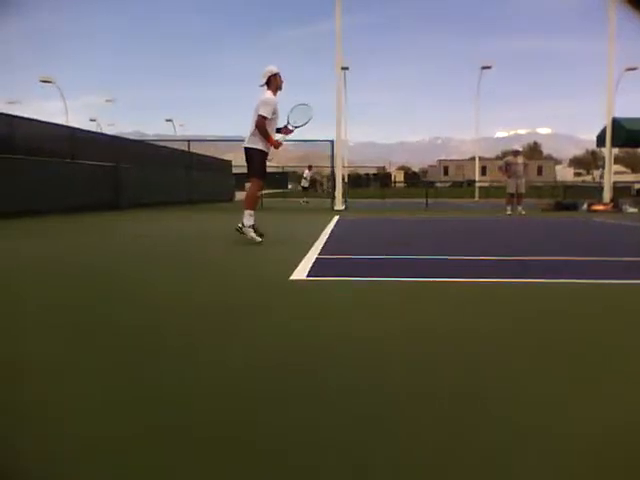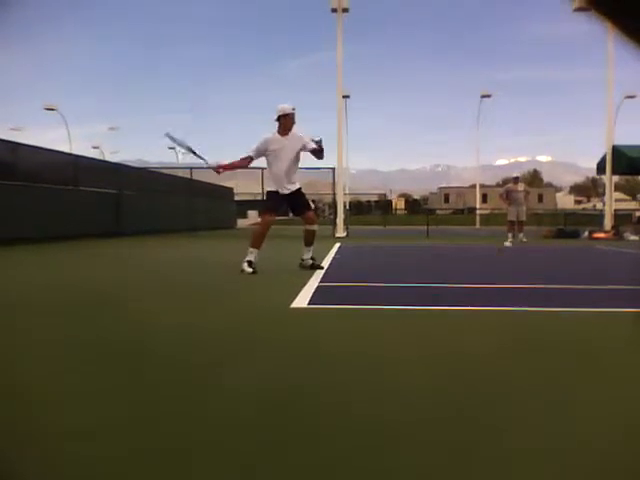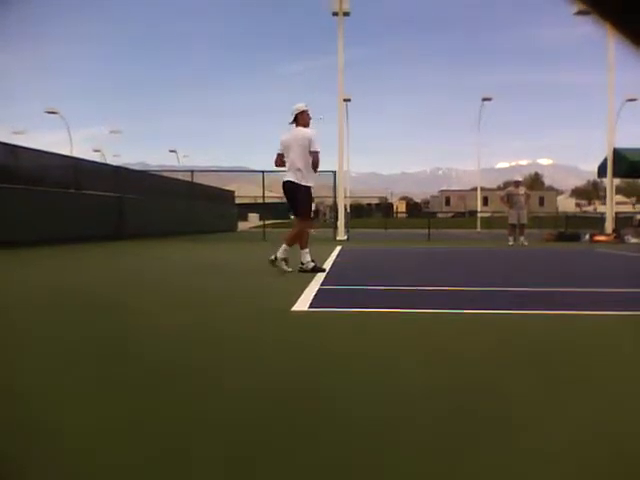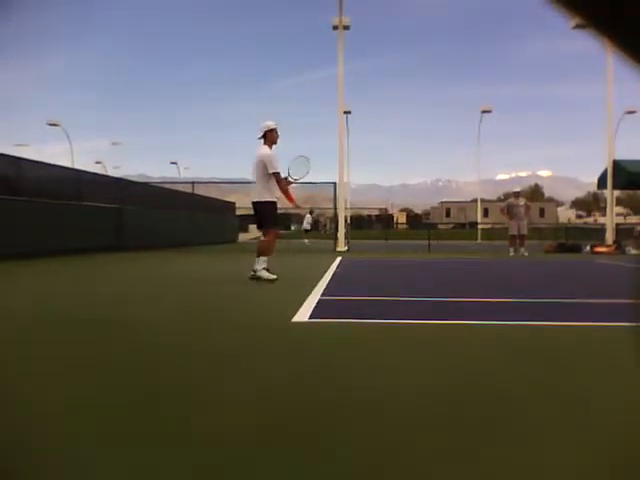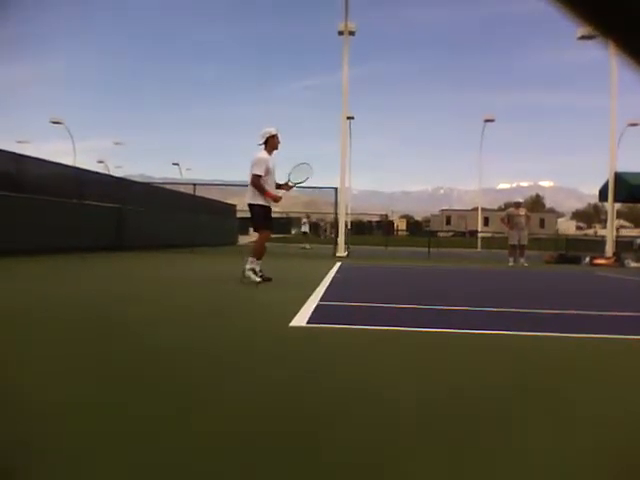
dt=1s
person 1, frame 1
left shoulder: (268, 99)
right shoulder: (270, 99)
right elbow: (259, 123)
left wrist: (280, 130)
right wrist: (272, 141)
left hip: (257, 147)
right hip: (256, 147)
left knee: (258, 186)
right knee: (256, 183)
left ankle: (248, 222)
right ankle: (247, 223)
person 1, frame 2
left shoulder: (299, 138)
right shoulder: (267, 141)
left elbow: (319, 156)
right elbow: (247, 160)
left wrist: (319, 148)
right wrist: (226, 167)
left hip: (294, 188)
right hip: (275, 190)
left knee: (311, 219)
right knee: (266, 221)
left ankle: (307, 259)
right ankle: (249, 260)
person 1, frame 3
left shoulder: (285, 137)
right shoulder: (309, 134)
left elbow: (278, 163)
right elbow: (315, 162)
right wrist: (313, 170)
left hip: (289, 182)
right hip: (301, 184)
left knee: (302, 223)
right knee: (303, 224)
left ankle: (306, 262)
right ankle: (280, 255)
person 1, frame 4
left shoulder: (262, 152)
right shoulder: (268, 153)
right elbow: (278, 180)
left wrist: (283, 181)
right wrist: (291, 199)
left hip: (260, 199)
right hip: (265, 199)
left knee: (266, 234)
right knee: (272, 233)
left ankle: (258, 269)
right ankle: (261, 268)
person 1, frame 5
left shoulder: (269, 159)
right shoulder: (261, 157)
right elbow: (255, 182)
left wrist: (281, 186)
right wrist: (272, 195)
left hip: (265, 204)
right hip: (258, 203)
left knee: (264, 237)
right knee: (264, 235)
left ankle: (256, 270)
right ankle: (250, 266)
